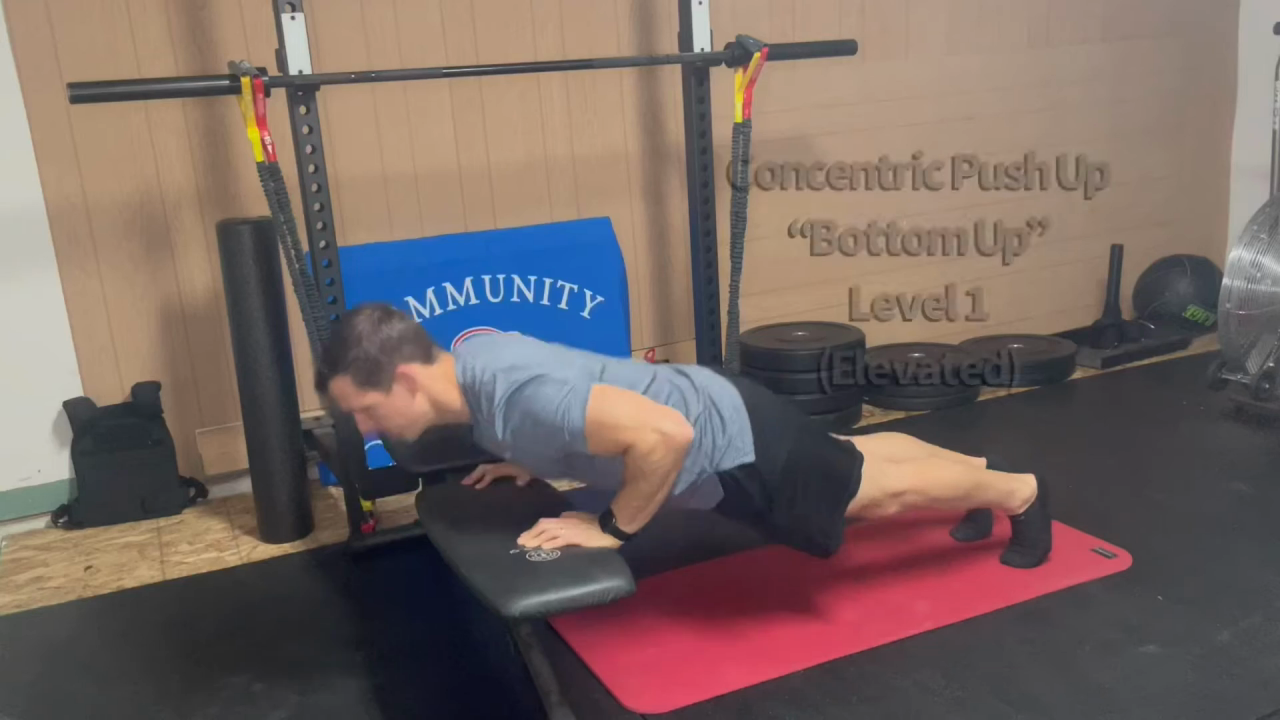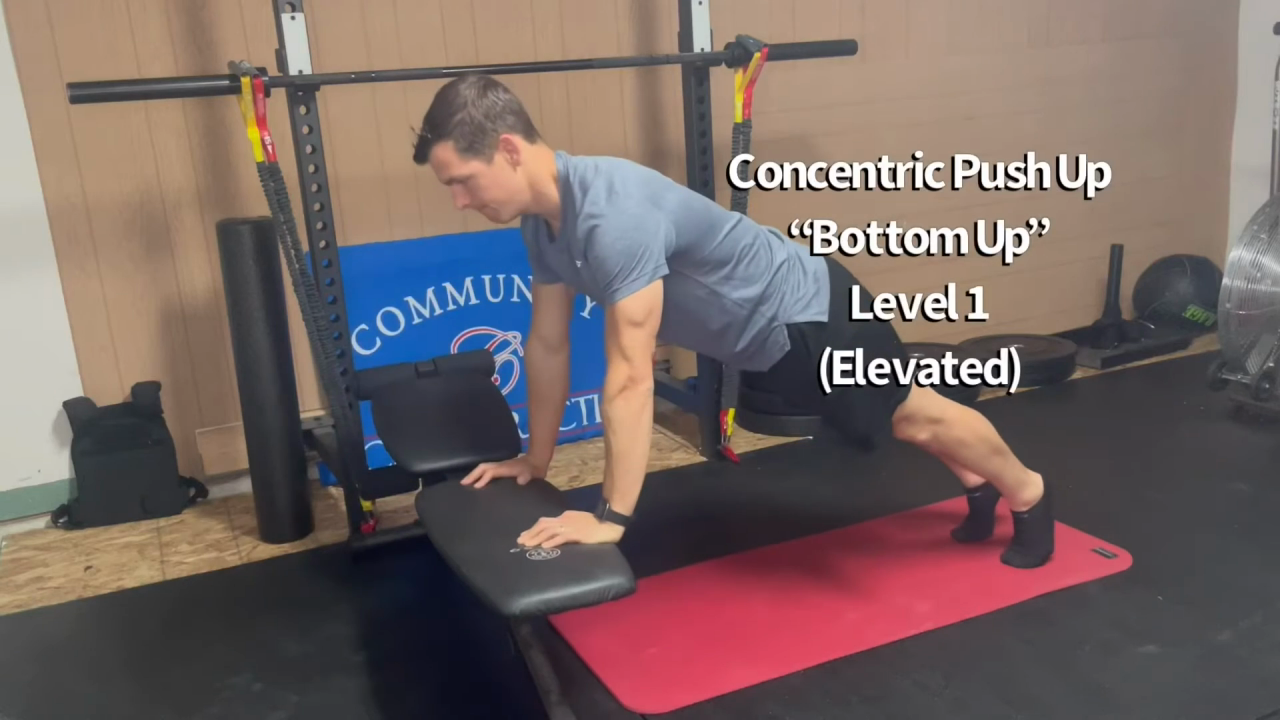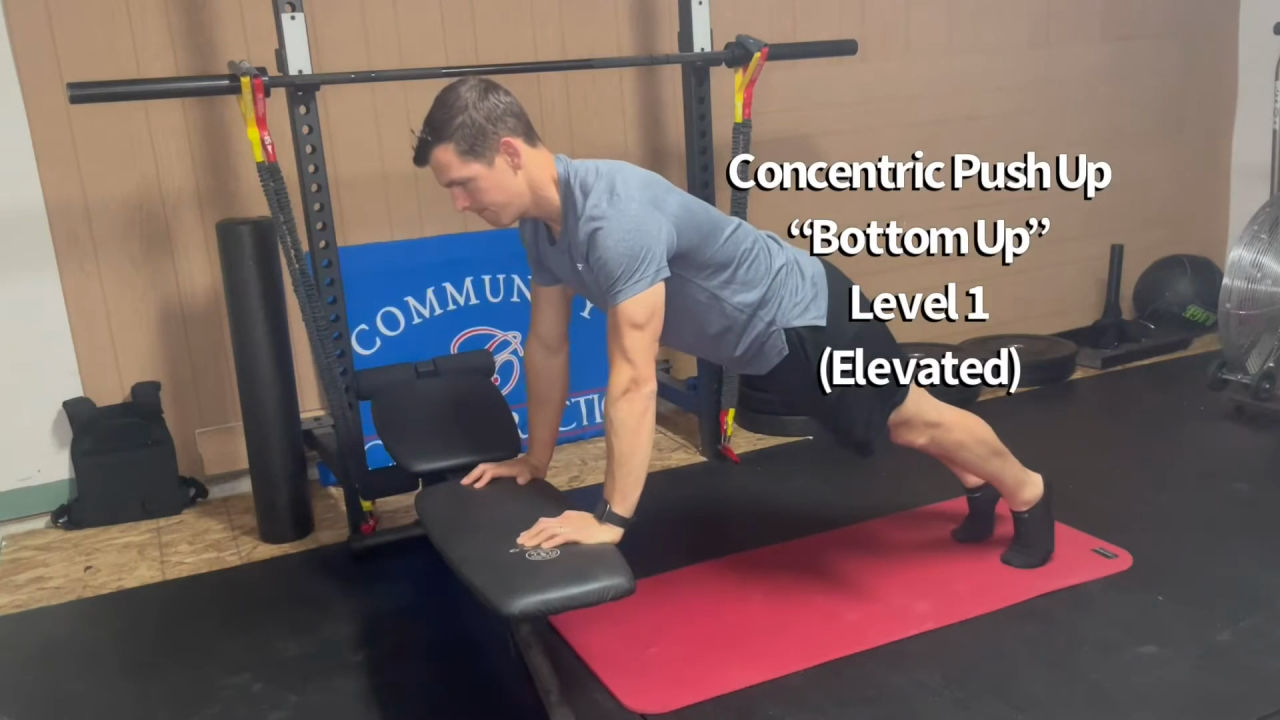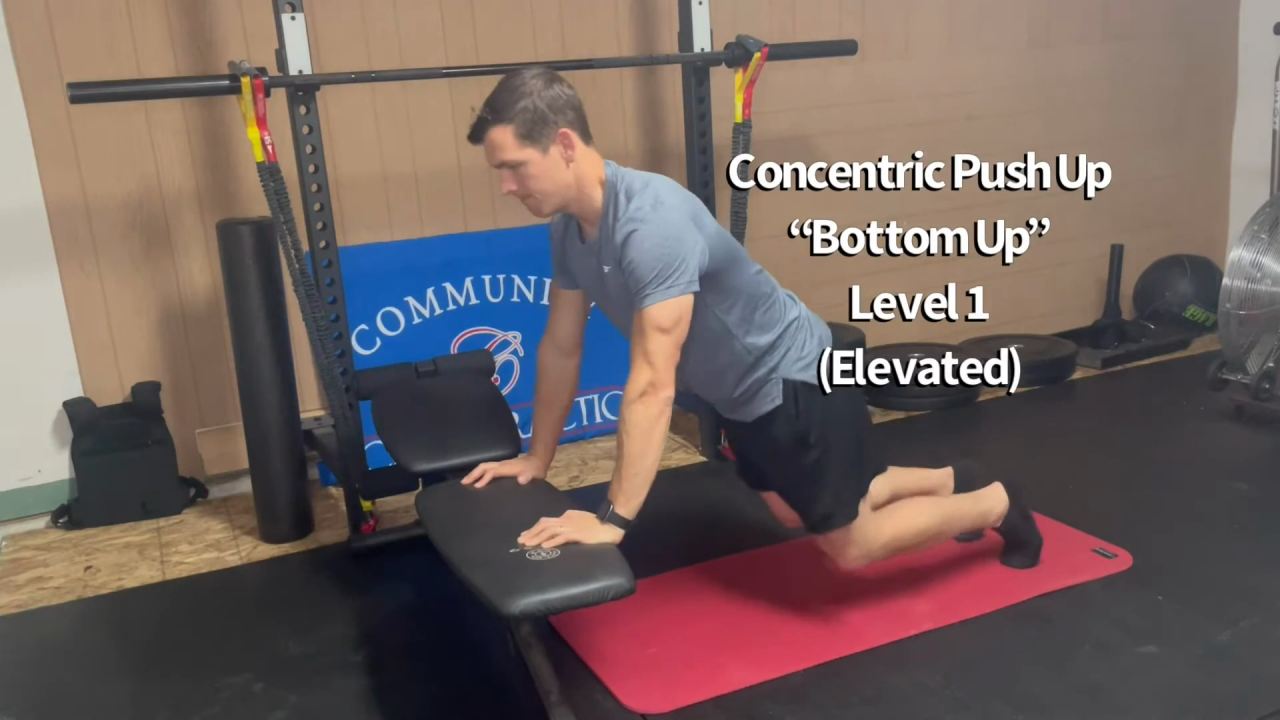
dt=0.7s
person 1, frame 1
left shoulder: (515, 399)
right shoulder: (472, 353)
left elbow: (669, 438)
left wrist: (610, 526)
right wrist: (528, 464)
left hip: (732, 446)
right hip: (713, 413)
left knee: (881, 492)
right knee: (858, 454)
left ankle: (1019, 494)
right ankle: (975, 466)
person 1, frame 2
left shoulder: (613, 215)
right shoulder: (544, 215)
left elbow: (630, 377)
right elbow: (548, 343)
left wrist: (612, 517)
right wrist: (535, 458)
left hip: (802, 311)
right hip: (763, 331)
left knee: (914, 416)
right knee: (899, 414)
left ankle: (1027, 493)
right ankle: (978, 486)
person 1, frame 3
left shoulder: (615, 219)
right shoulder: (542, 219)
left elbow: (634, 381)
right elbow: (547, 345)
left wrist: (611, 518)
right wrist: (535, 459)
left hip: (802, 316)
right hip: (764, 335)
left knee: (913, 421)
right knee: (885, 419)
left ankle: (1027, 493)
right ankle: (979, 486)
person 1, frame 4
left shoulder: (653, 224)
right shoulder: (570, 224)
left elbow: (652, 386)
right elbow: (560, 347)
left wrist: (614, 519)
right wrist: (535, 457)
left hip: (797, 379)
right hip: (745, 394)
left knee: (852, 546)
right knee: (799, 514)
left ankle: (995, 503)
right ankle: (951, 482)
